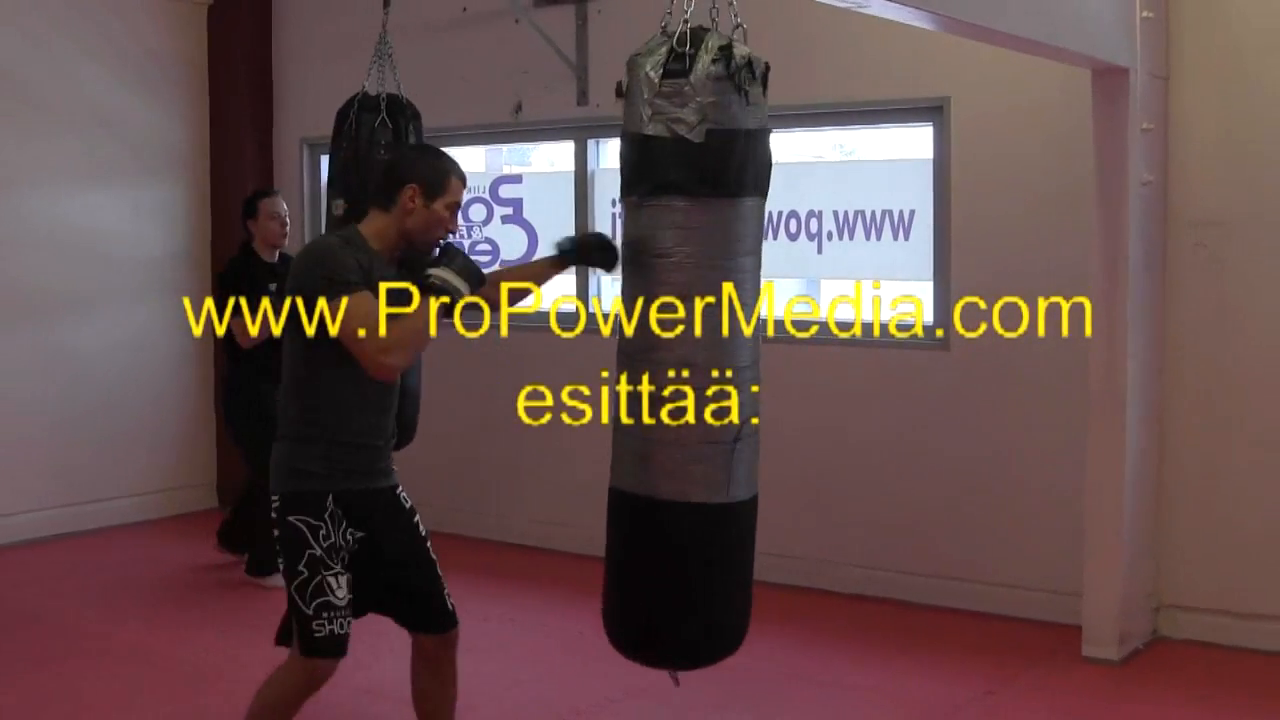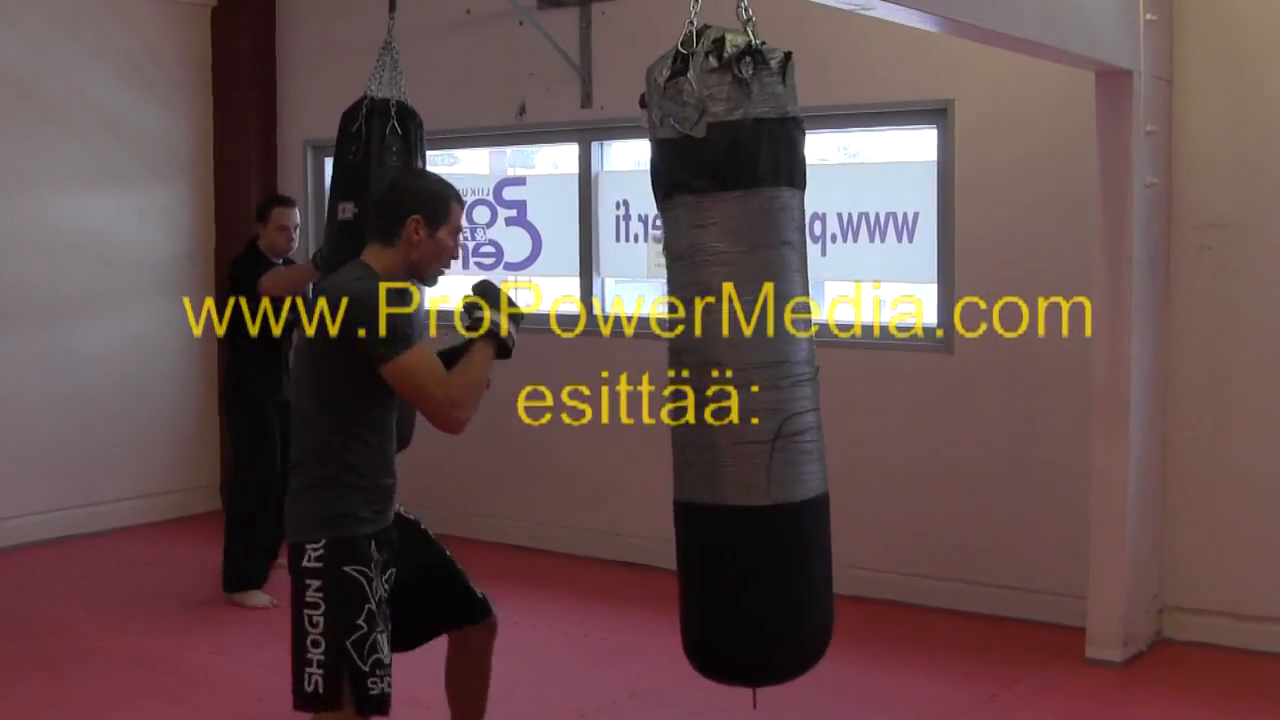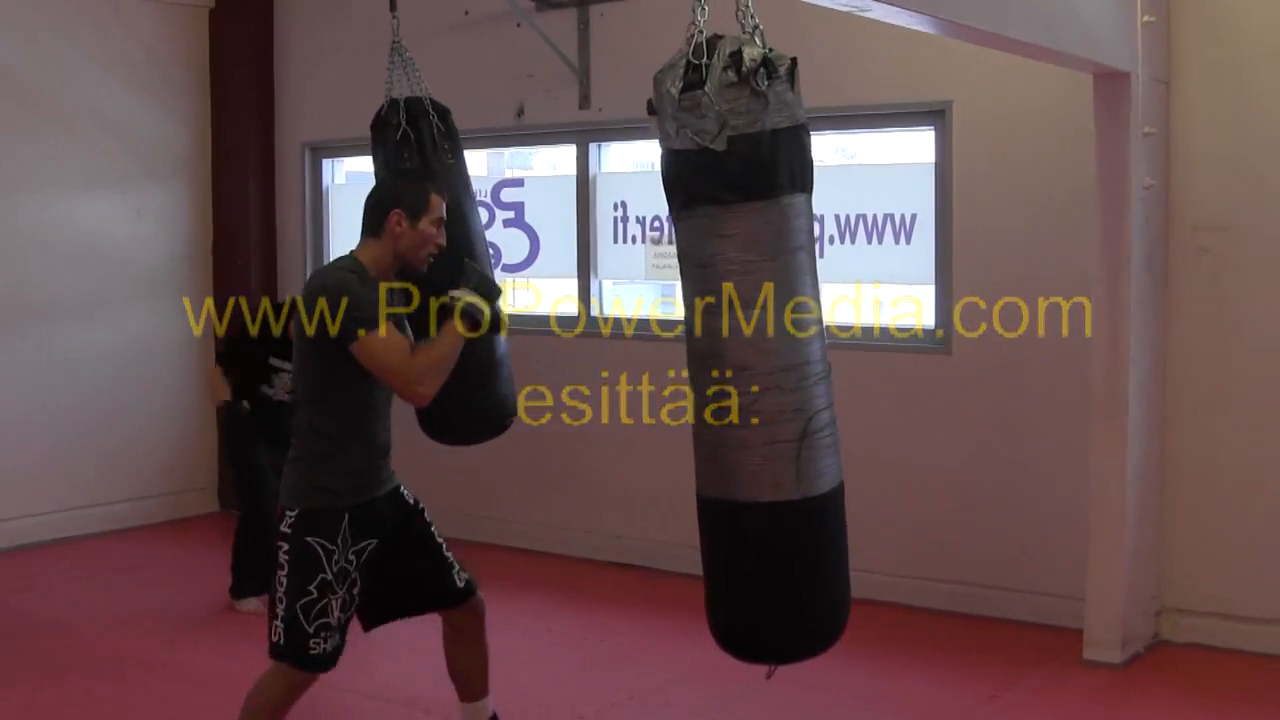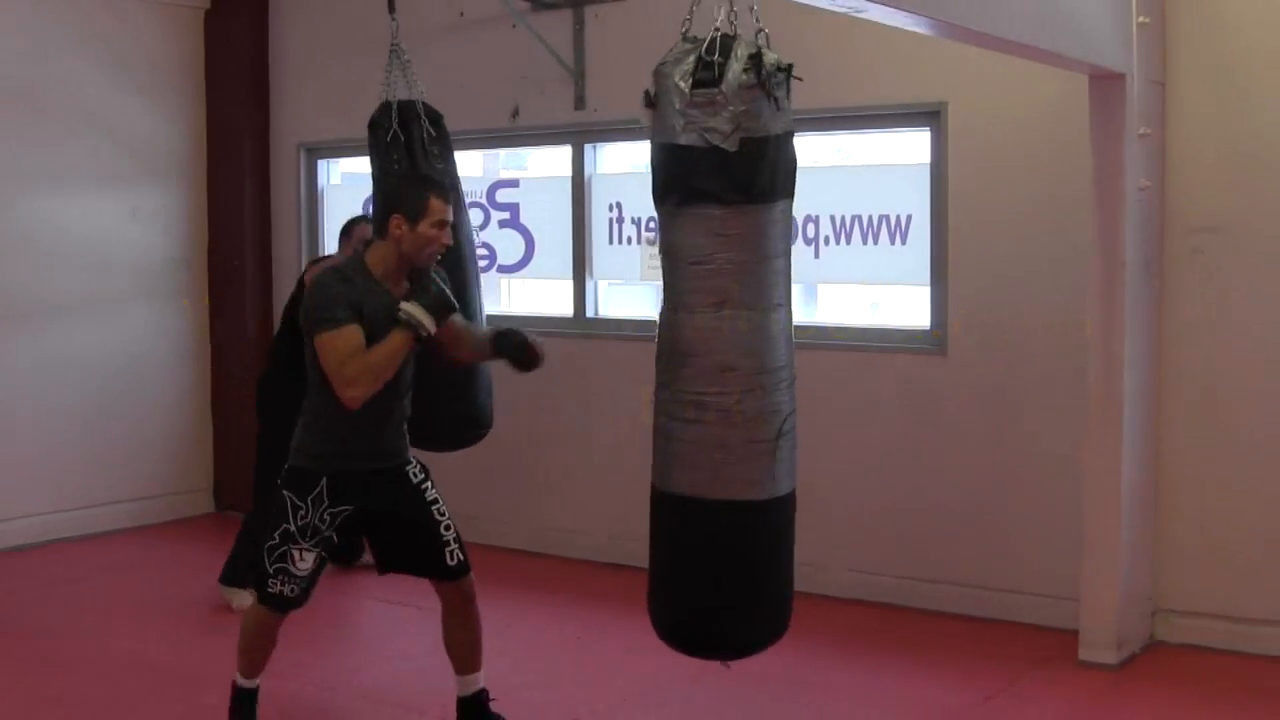
dt=0.7s
person 1, frame 1
left shoulder: (402, 262)
right shoulder: (327, 259)
left elbow: (484, 293)
right elbow: (385, 358)
left wrist: (567, 255)
right wrist: (439, 288)
left hip: (373, 483)
right hip: (314, 488)
left knee: (437, 633)
right knee: (316, 657)
person 1, frame 2
left shoulder: (389, 292)
right shoulder: (360, 300)
right elbow: (451, 411)
left wrist: (470, 348)
right wrist: (492, 329)
left hip: (378, 518)
right hip: (331, 531)
left knee: (475, 624)
person 1, frame 3
left shoulder: (387, 285)
right shoulder: (340, 287)
left elbow: (410, 359)
right elbow: (417, 384)
left wrist: (459, 310)
right wrist: (464, 311)
left hip: (380, 491)
right hip: (325, 506)
left knee: (466, 609)
right knee: (299, 665)
person 1, frame 4
left shoulder: (426, 281)
right shoulder: (334, 288)
left elbow: (462, 348)
right elbow: (354, 386)
left wrist: (501, 341)
right wrist: (414, 318)
left hip: (393, 465)
right hip: (322, 472)
left knee: (459, 583)
right knee: (276, 602)
person 2, frame 1
left shoulder: (290, 267)
right shoulder: (238, 274)
right elbow: (245, 337)
left hip: (284, 385)
right hip: (249, 390)
left knee: (271, 471)
right knee: (274, 472)
left ankle: (234, 538)
right ankle: (266, 564)
person 2, frame 2
left shoulder: (288, 266)
right shoulder: (246, 268)
right elbow: (275, 286)
right wrist: (315, 270)
left hip: (280, 390)
right hip: (248, 392)
left knee: (285, 477)
right knee: (254, 482)
left ankle: (263, 552)
right ankle: (241, 581)
person 2, frame 3
right shoulder: (256, 331)
right elbow: (221, 373)
right wrist: (229, 405)
left hip: (293, 429)
right hip: (250, 432)
right knee: (263, 506)
right ankle: (247, 587)
person 2, frame 4
right shoulder: (325, 275)
right elbow: (314, 278)
right hip: (284, 396)
right knee: (276, 487)
left ankle: (347, 551)
right ankle: (238, 579)
